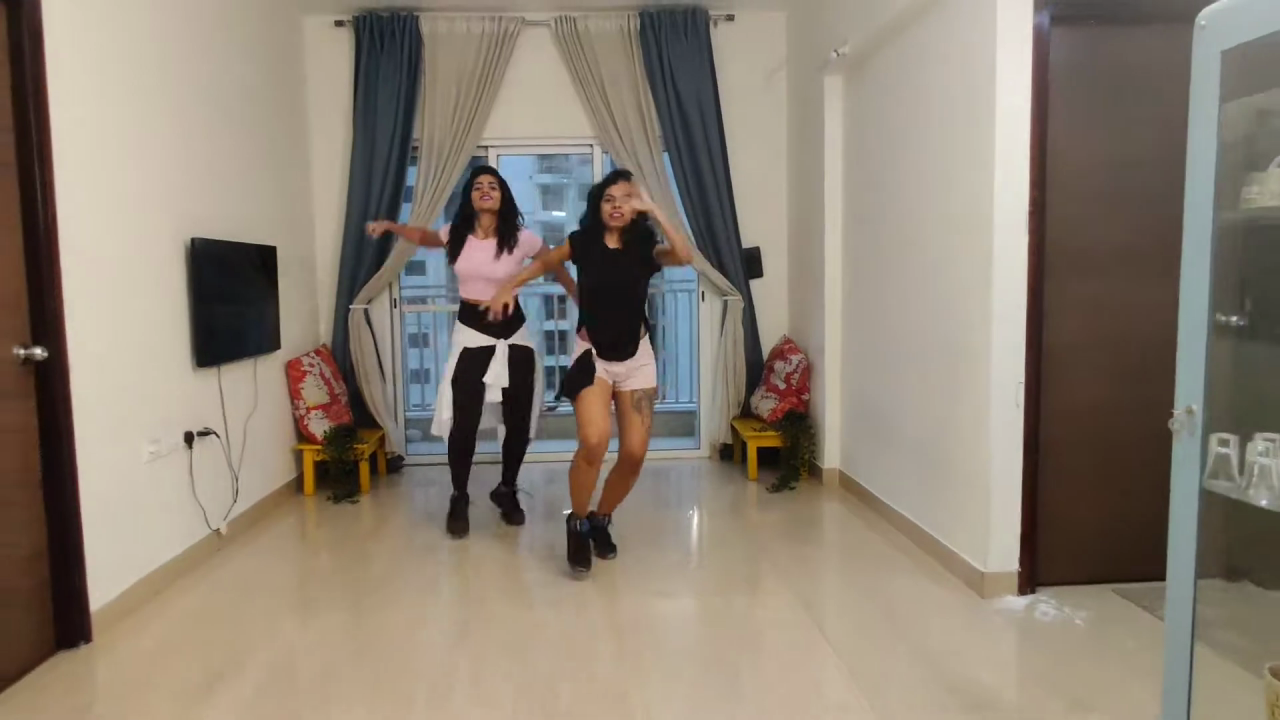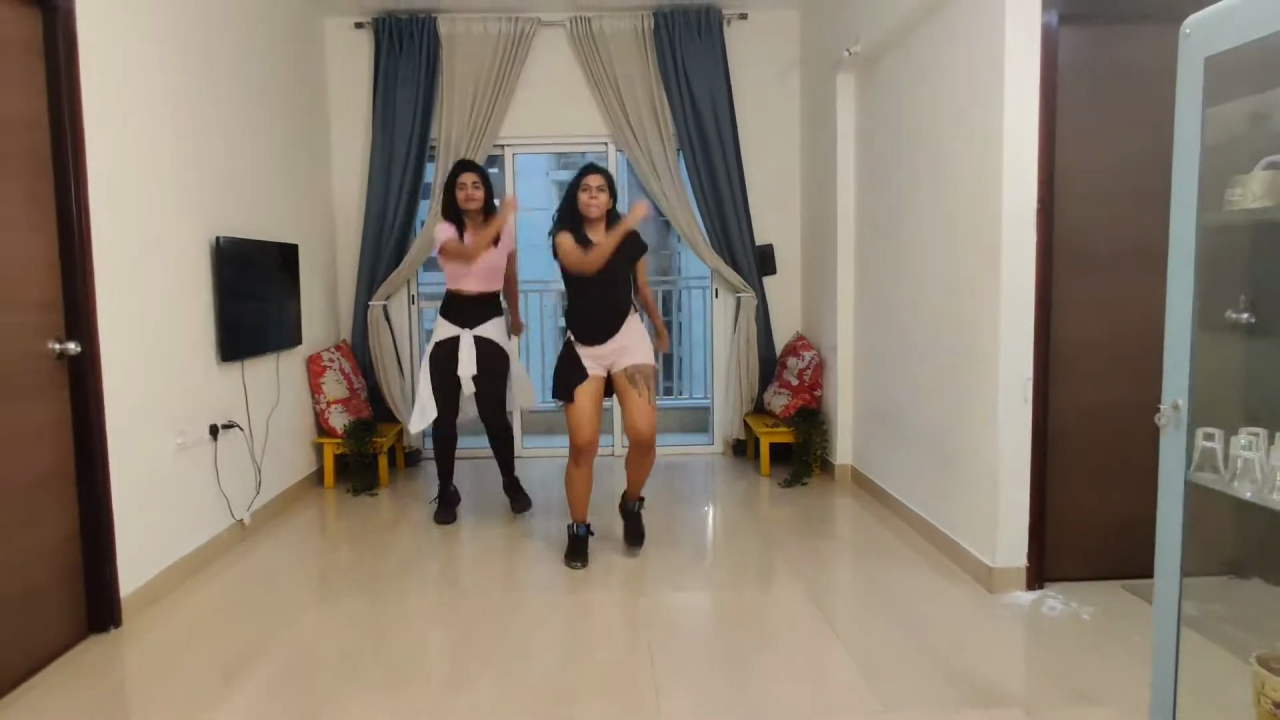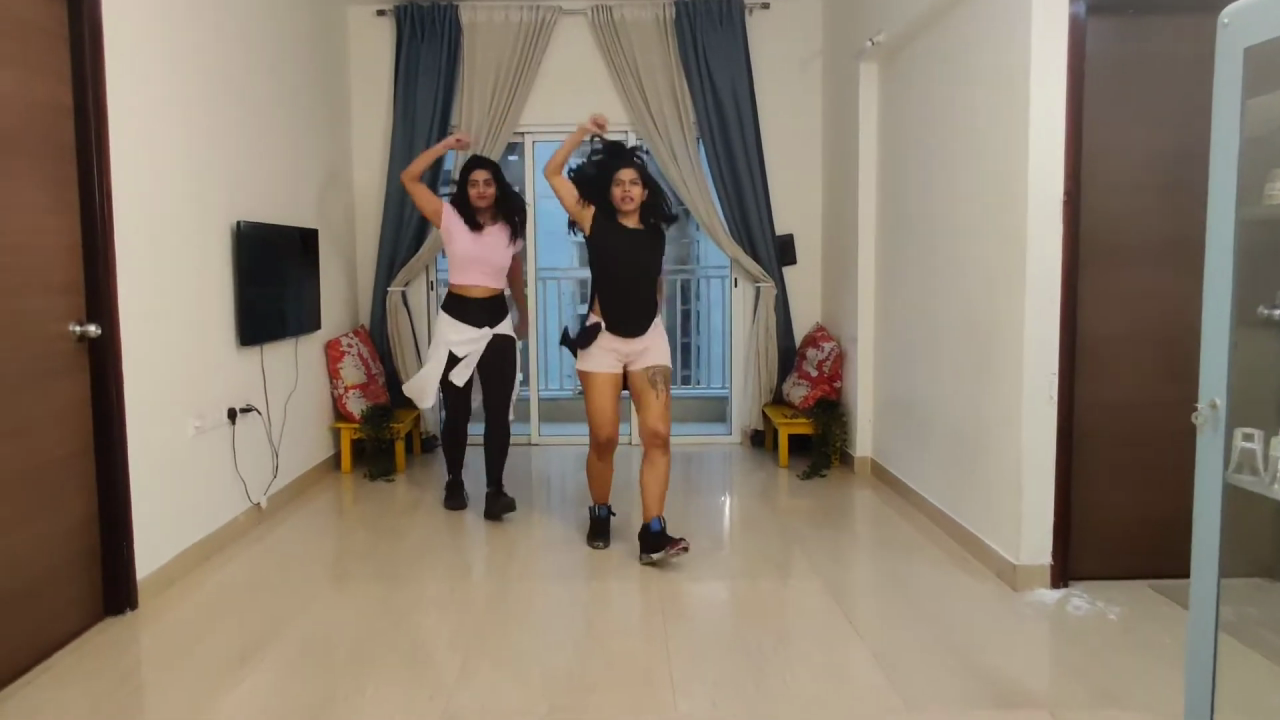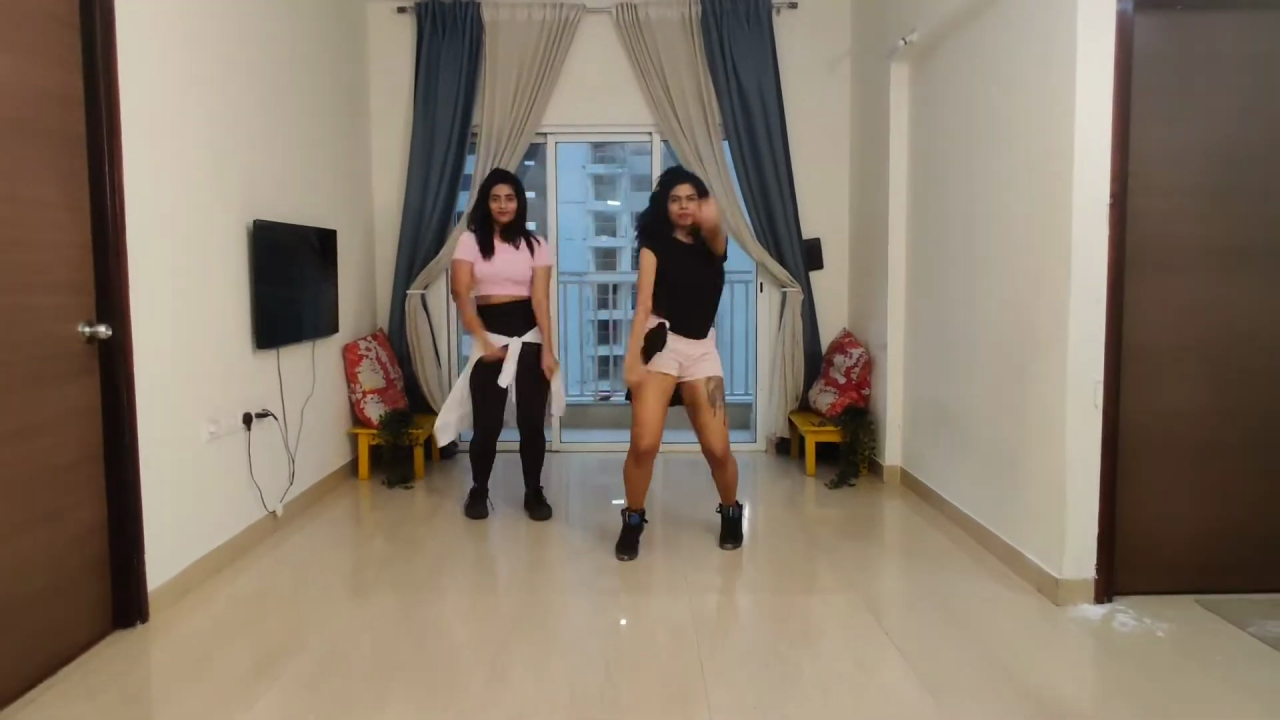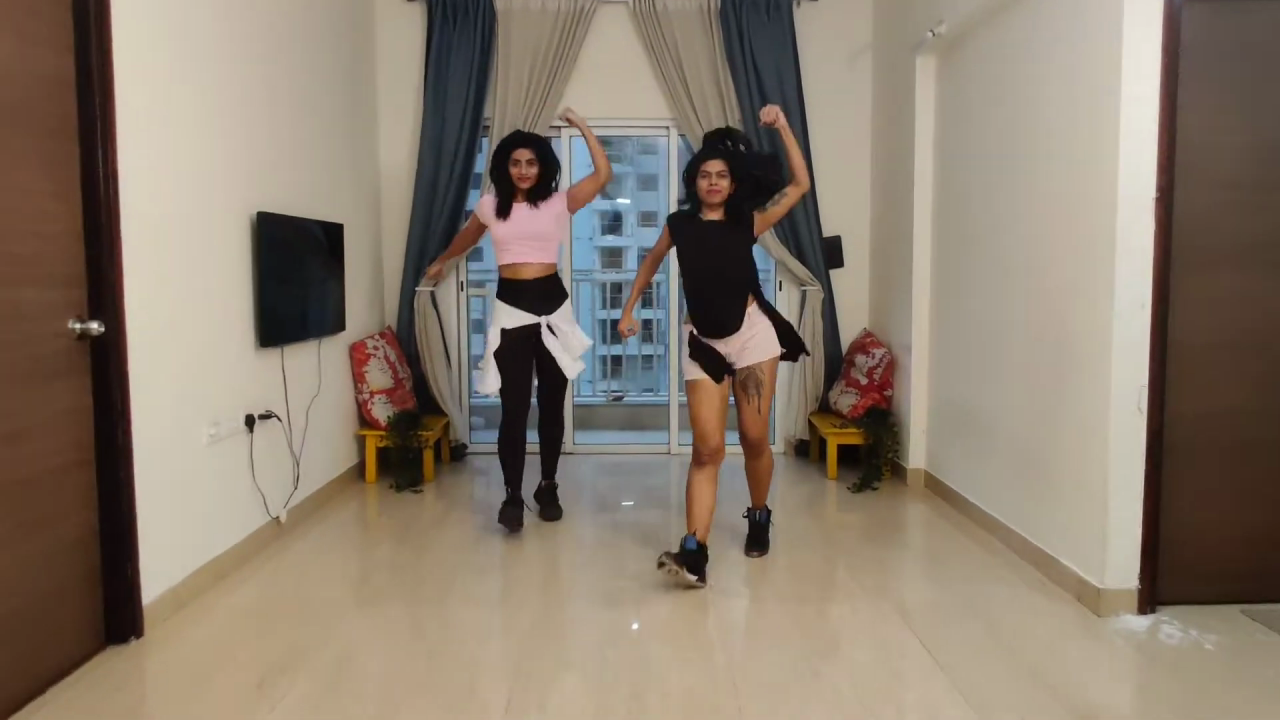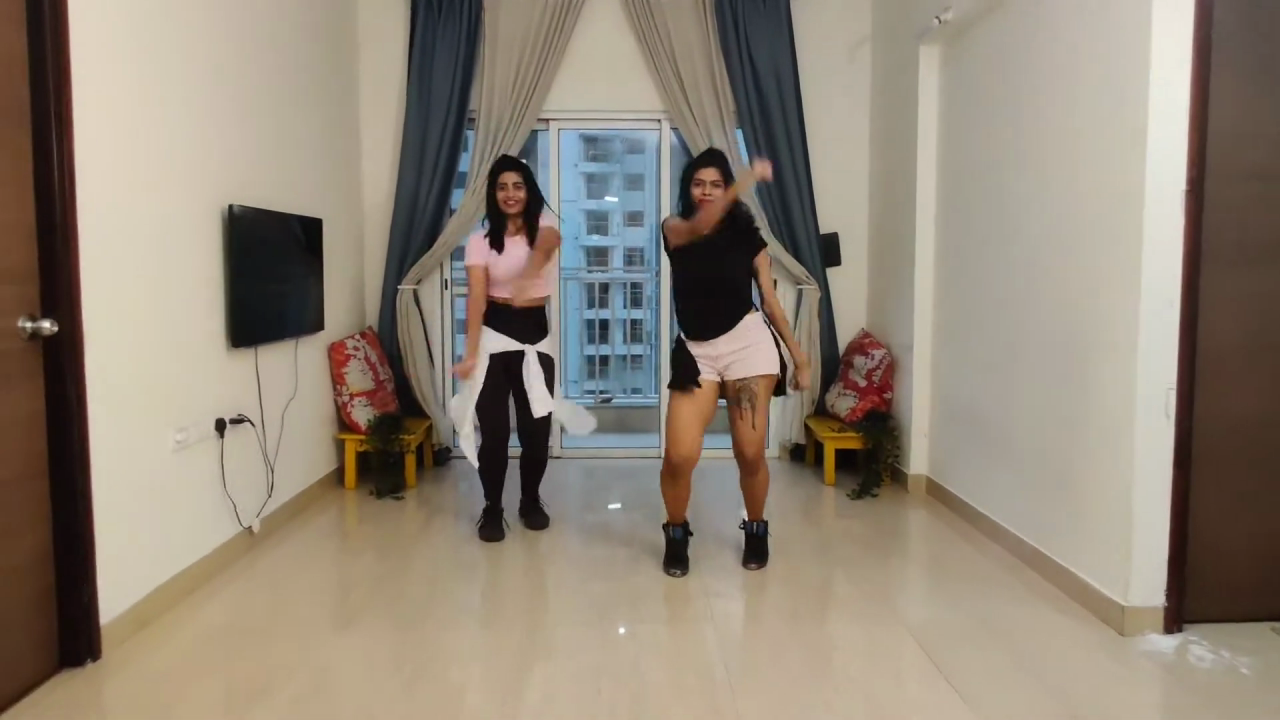
dt=0.3s
person 1, frame 1
left shoulder: (645, 243)
right shoulder: (581, 242)
left elbow: (685, 255)
right elbow: (542, 264)
left wrist: (655, 212)
right wrist: (507, 288)
left hip: (637, 359)
right hip: (592, 357)
left knee: (635, 453)
right knee: (593, 443)
left ankle: (600, 521)
right ankle: (578, 525)
person 1, frame 2
left shoulder: (633, 242)
right shoulder: (566, 237)
right elbow: (584, 263)
left wrist: (661, 331)
right wrist: (622, 228)
left hip: (627, 340)
right hip: (582, 350)
left knee: (644, 435)
right knee: (583, 445)
left ankle: (631, 504)
right ankle: (578, 532)
person 1, frame 3
left shoulder: (656, 232)
right shoulder: (594, 220)
right elbow: (553, 172)
right wrist: (583, 132)
left hip: (648, 339)
right hip: (601, 338)
left knee: (658, 434)
right knee: (604, 439)
left ankle: (653, 535)
right ankle: (599, 515)
person 1, frame 4
left shoulder: (713, 244)
right shoulder: (654, 246)
left elbow: (717, 235)
right elbow: (643, 302)
left wrist: (712, 219)
right wrist: (631, 358)
left hip: (702, 350)
right hip: (660, 344)
left knee: (718, 449)
right knee: (644, 445)
left ankle: (730, 512)
right ankle: (633, 520)
person 1, frame 5
left shoulder: (750, 220)
right shoulder: (680, 223)
left elbow: (800, 185)
right elbow: (650, 263)
left wrist: (782, 125)
right wrist: (630, 307)
left hip: (753, 335)
right hip: (704, 343)
left knee: (755, 438)
right knee: (710, 449)
left ankle: (759, 518)
right ankle: (693, 552)
person 1, frame 6
left shoulder: (748, 238)
right shoulder: (676, 230)
left elbow: (771, 303)
right elbow: (699, 226)
left wrist: (798, 354)
right wrist: (742, 185)
left hip: (747, 345)
right hip: (695, 352)
left knee: (751, 454)
right knee: (680, 457)
left ankle: (756, 530)
right ankle: (677, 533)
person 2, frame 1
left shoulder: (522, 237)
right shoulder: (456, 234)
left elbow: (556, 268)
right elbow: (426, 236)
right wrist: (392, 226)
left hip: (513, 334)
right hip: (472, 333)
left knee: (518, 422)
right knee: (464, 421)
left ankle: (506, 491)
right ankle: (459, 501)
person 2, frame 2
left shoulder: (504, 231)
right shoulder: (445, 229)
right elbow: (464, 253)
left wrist: (515, 314)
right wrist: (499, 218)
left hip: (490, 325)
right hip: (450, 324)
left knee: (494, 412)
right knee: (444, 415)
left ankle: (511, 481)
right ankle: (446, 492)
person 2, frame 3
left shoulder: (510, 231)
right shoulder: (448, 217)
right elbow: (409, 177)
left wrist: (520, 313)
right wrist: (448, 144)
left hip: (498, 327)
right hip: (455, 325)
left knee: (497, 412)
right knee: (456, 413)
left ankle: (496, 491)
right ankle: (454, 482)
person 2, frame 4
left shoulder: (535, 246)
right shoulder: (470, 242)
left elbow: (541, 299)
right elbow: (462, 293)
left wrist: (549, 349)
right wrist: (483, 340)
left hip: (530, 337)
right hip: (488, 338)
left knee: (532, 423)
right knee: (487, 426)
left ankle: (534, 492)
right ankle: (479, 489)
person 2, frame 5
left shoulder: (559, 201)
right shoulder: (492, 204)
left elbow: (604, 175)
right elbow: (468, 235)
left wrist: (581, 127)
right wrist: (441, 263)
left hip: (553, 308)
right hip: (511, 311)
left knee: (551, 405)
right knee: (514, 409)
left ankle: (548, 488)
right ankle: (513, 497)
person 2, frame 6
left shoulder: (543, 226)
right shoulder: (480, 241)
left elbow: (547, 245)
right elbow: (476, 298)
left wrist: (530, 271)
right wrist: (471, 353)
left hip: (536, 338)
right hip: (494, 338)
left knee: (537, 437)
right knee: (494, 434)
left ankle: (530, 502)
right ankle: (492, 509)
